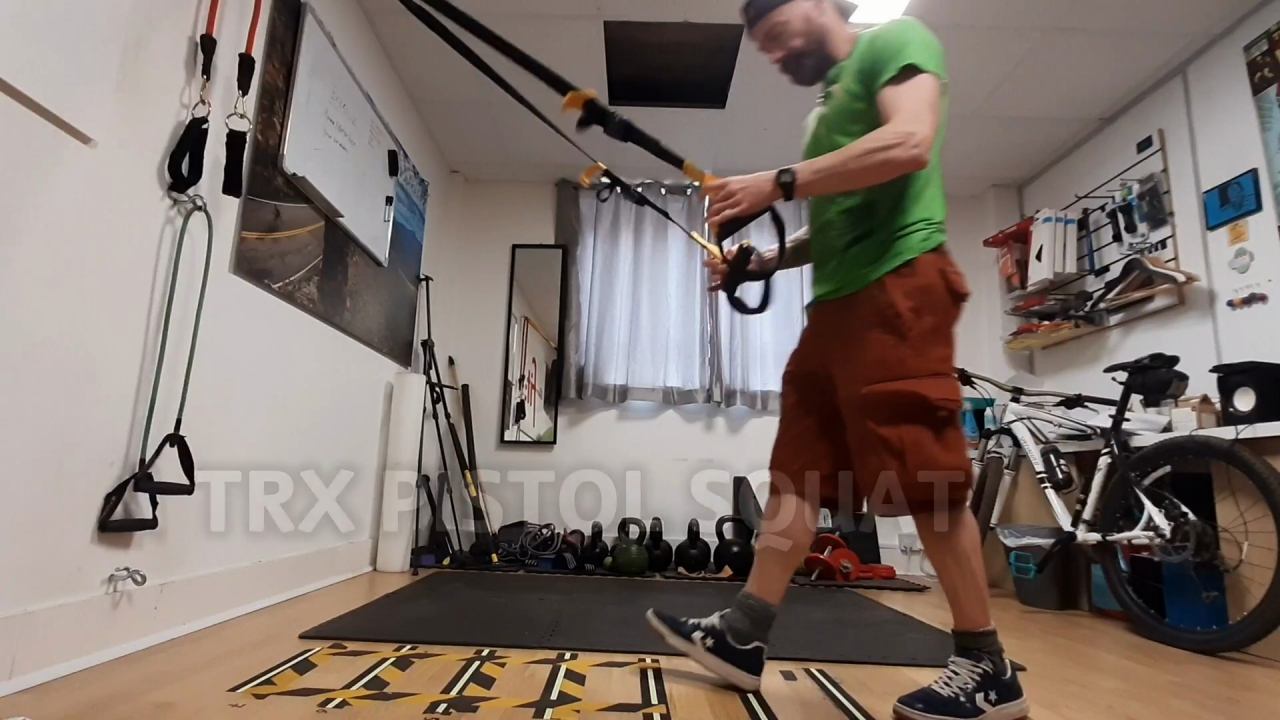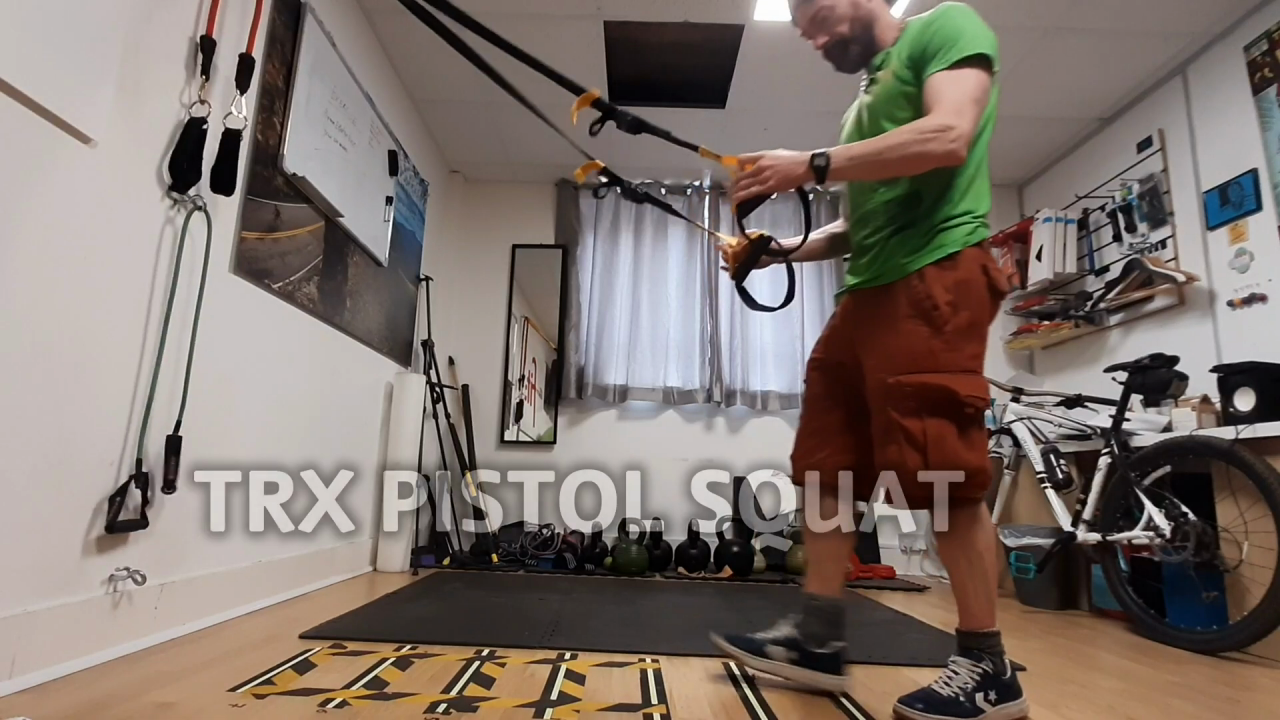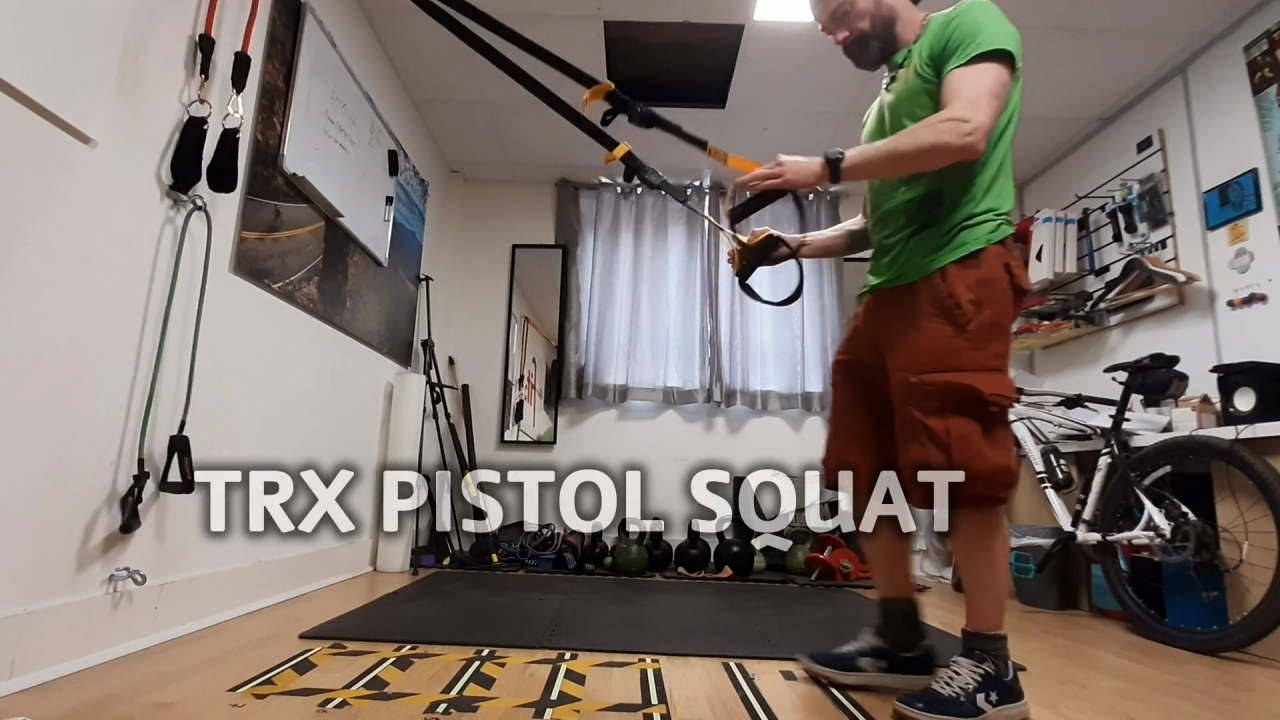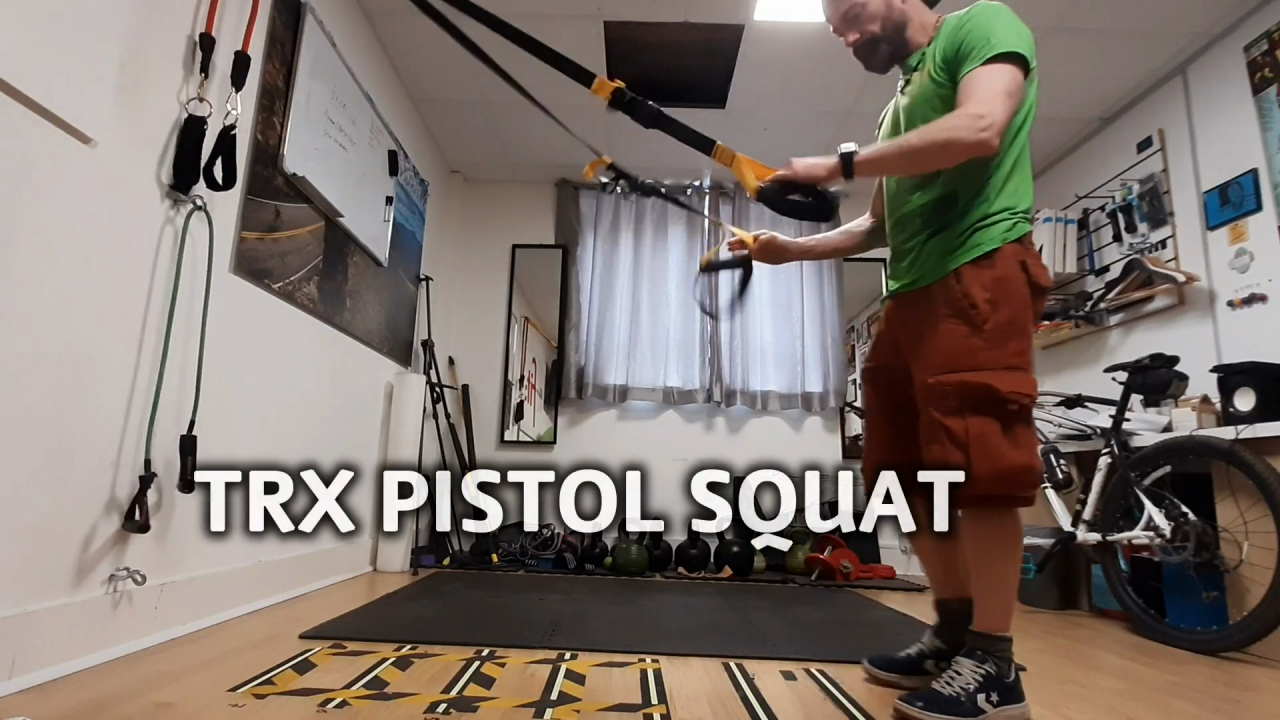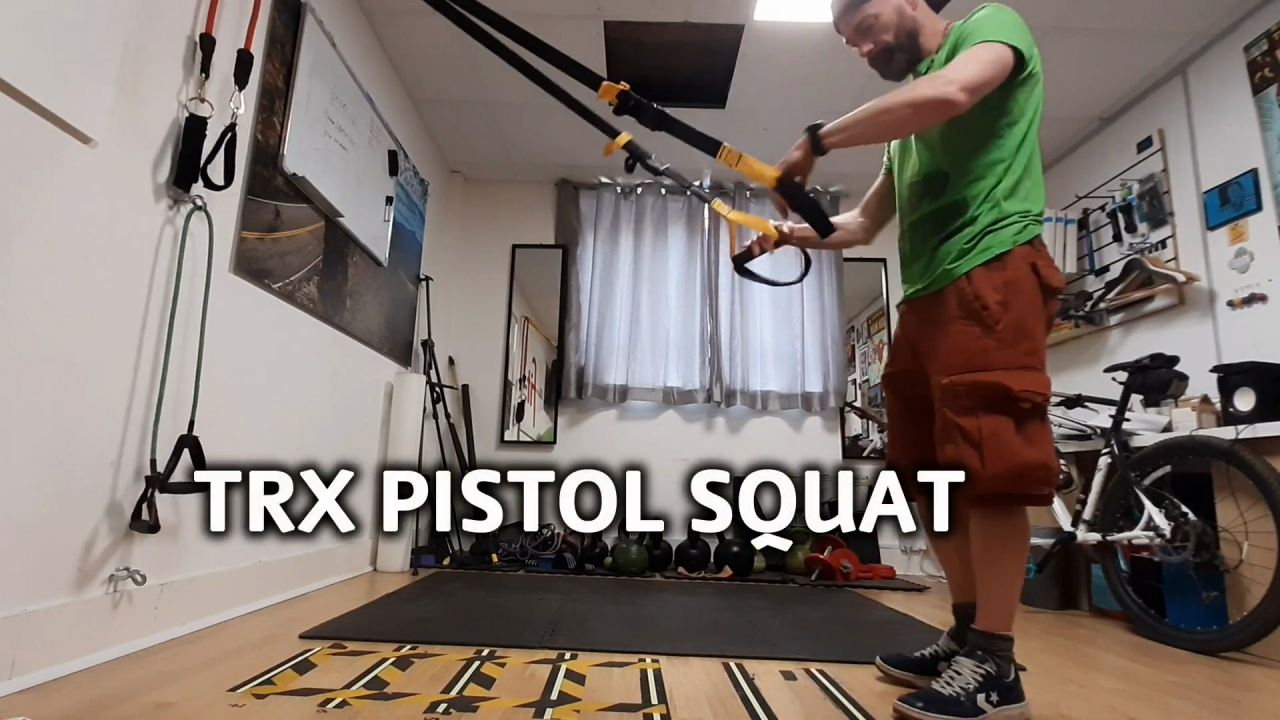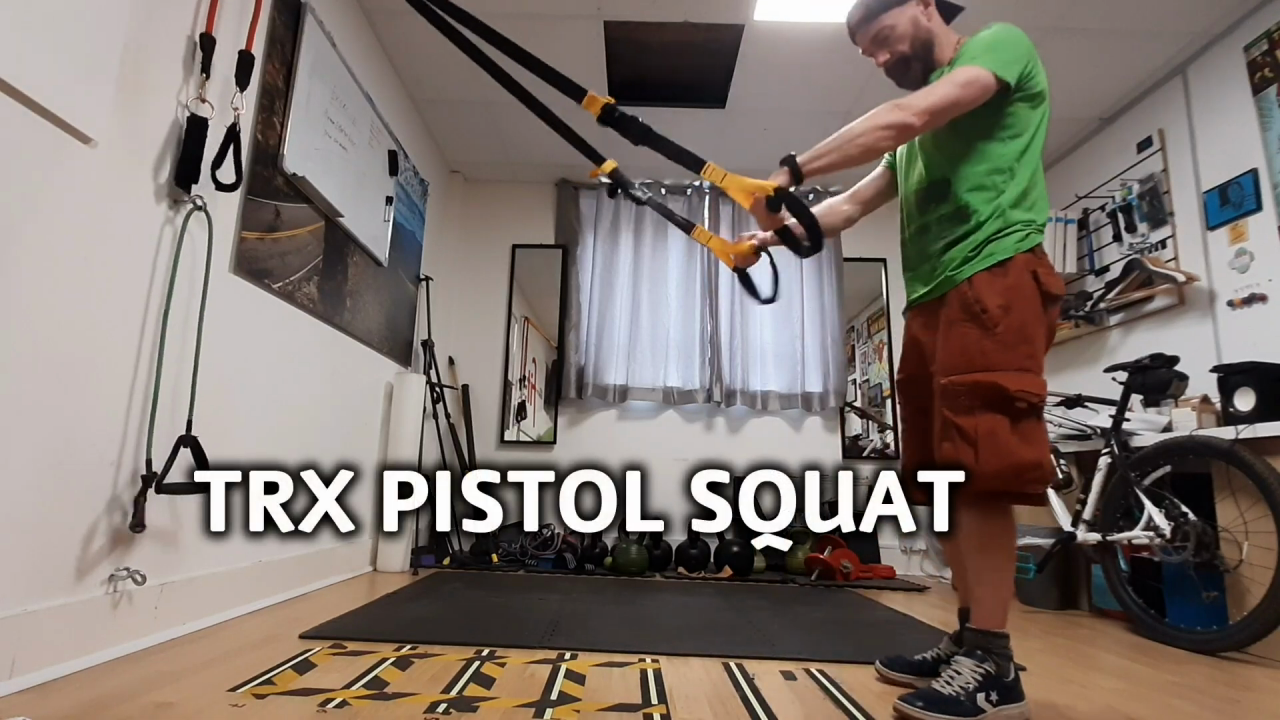
dt=0.2s
person 1, frame 1
right shoulder: (832, 99)
left elbow: (910, 144)
left wrist: (779, 183)
right wrist: (756, 260)
left hip: (897, 286)
right hip: (837, 302)
left knee: (924, 471)
right knee: (799, 472)
right ankle: (742, 634)
person 1, frame 2
right shoulder: (869, 97)
left elbow: (949, 138)
left wrist: (810, 165)
right wrist: (782, 250)
left hip: (934, 281)
right hip: (867, 294)
left knee: (943, 471)
right knee: (828, 463)
right ankle: (816, 637)
person 1, frame 3
right shoulder: (888, 97)
left elbow: (964, 133)
left wrist: (827, 168)
right wrist: (789, 246)
left hip: (957, 278)
right hip: (888, 293)
left knee: (962, 468)
right knee: (861, 466)
right ankle: (899, 638)
person 1, frame 4
right shoulder: (901, 104)
left elbow: (979, 130)
right elbow: (881, 225)
left wrist: (841, 164)
right wrist: (790, 248)
left hip: (977, 278)
right hip: (909, 296)
left knee: (979, 469)
right knee: (910, 472)
right ankle: (956, 634)
person 1, frame 5
right shoulder: (908, 126)
left elbow: (948, 95)
right elbow: (865, 222)
left wrist: (816, 139)
right wrist: (794, 235)
left hip: (989, 277)
right hip: (925, 297)
left knee: (988, 469)
right knee: (933, 474)
right ankle: (967, 639)
person 1, frame 6
right shoulder: (914, 140)
left elbow: (905, 118)
right elbow: (849, 206)
left wrist: (792, 170)
right wrist: (773, 236)
left hip: (993, 281)
right hip: (931, 302)
left knee: (982, 467)
right knee: (942, 476)
right ankle: (972, 641)
